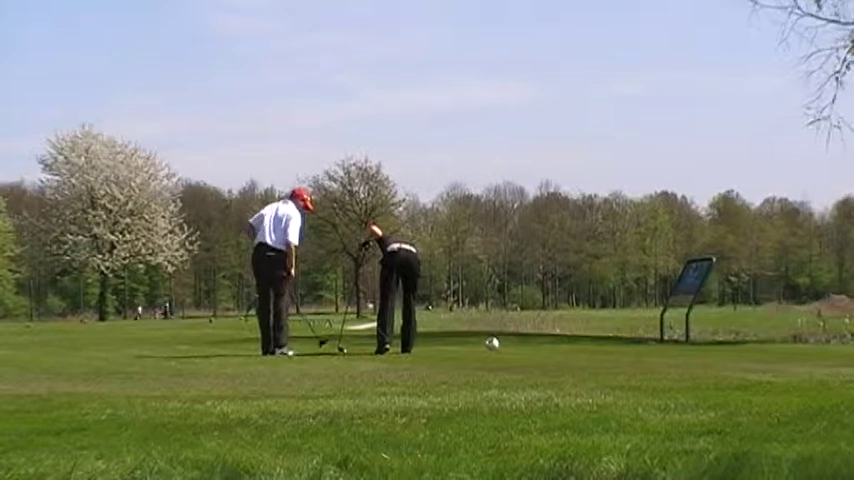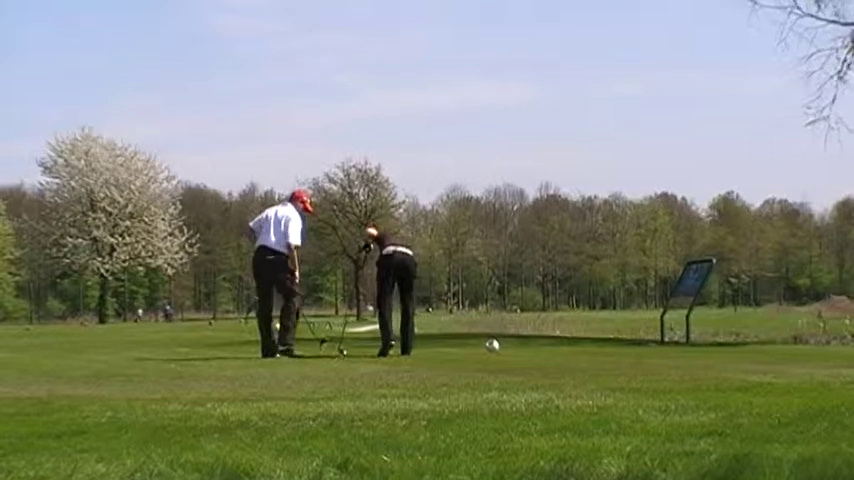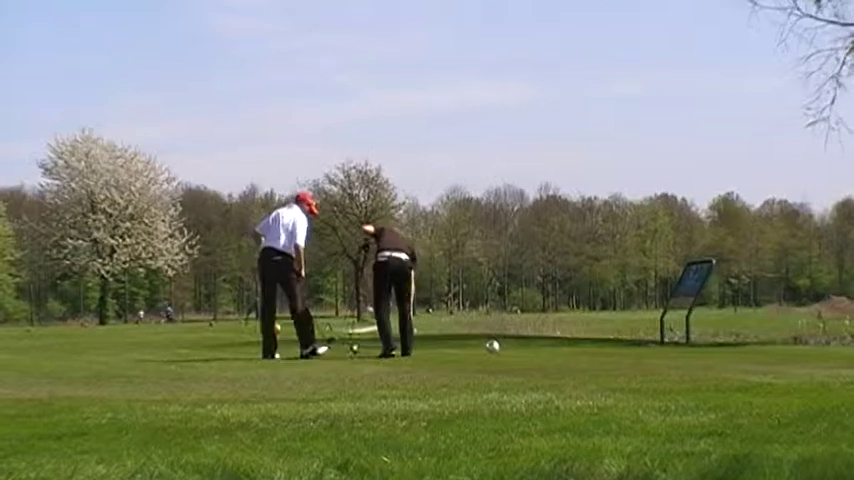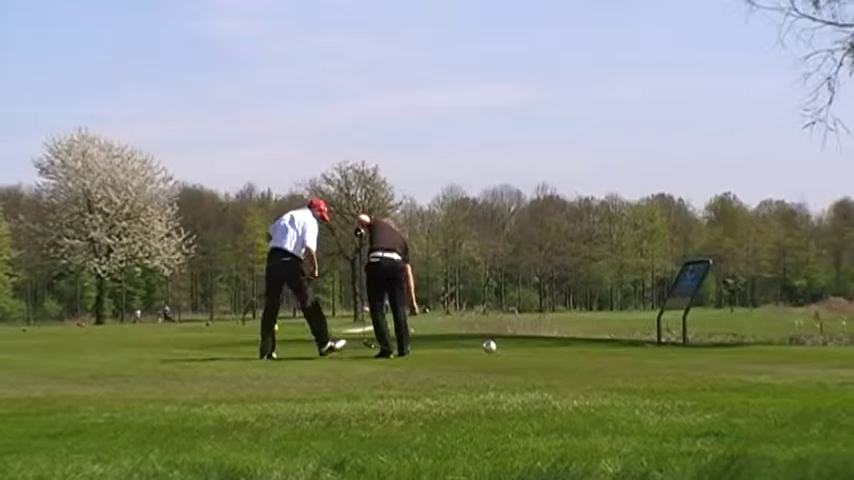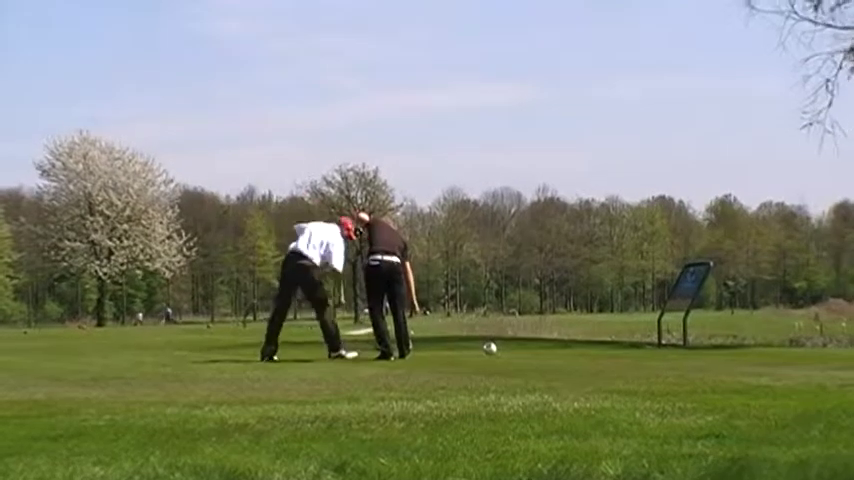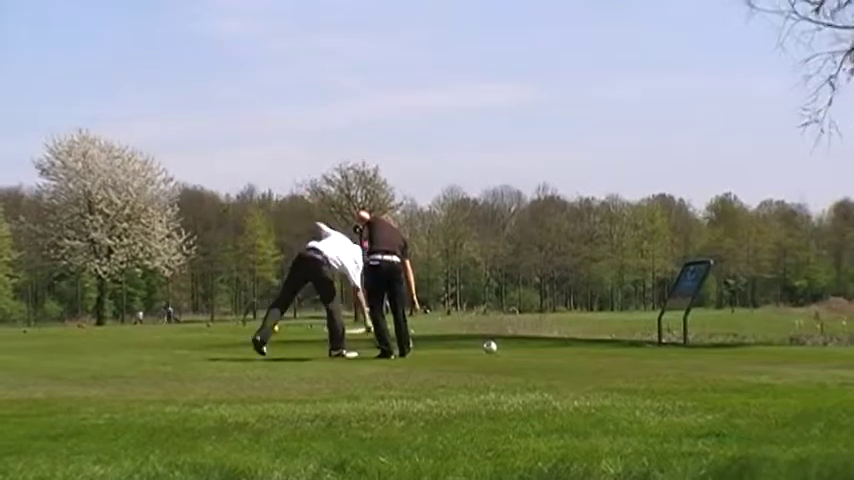
dt=0.2s
person 1, frame 1
left shoulder: (270, 207)
right shoulder: (294, 214)
left elbow: (250, 226)
right elbow: (290, 243)
right wrist: (291, 267)
left hip: (258, 253)
right hip: (276, 256)
left knee: (264, 299)
right knee: (281, 299)
left ankle: (267, 347)
right ankle: (279, 346)
person 1, frame 2
left shoulder: (270, 211)
right shoulder: (294, 216)
left elbow: (251, 229)
right elbow: (291, 245)
right wrist: (296, 268)
left hip: (259, 257)
right hip: (277, 259)
left knee: (264, 303)
right knee: (291, 298)
left ankle: (268, 349)
right ankle: (285, 343)
person 1, frame 3
left shoulder: (276, 213)
right shoulder: (299, 217)
left elbow: (257, 232)
right elbow: (298, 245)
right wrist: (301, 268)
left hip: (265, 258)
right hip: (283, 260)
left knee: (267, 305)
right knee: (297, 302)
left ankle: (269, 351)
right ankle: (307, 347)
person 1, frame 4
left shoulder: (287, 215)
right shoulder: (310, 221)
left elbow: (270, 234)
right elbow: (309, 247)
right wrist: (315, 268)
left hip: (273, 258)
right hip: (290, 262)
left knee: (271, 305)
right knee: (308, 301)
left ankle: (266, 350)
right ankle: (324, 343)
person 1, frame 5
left shoulder: (315, 225)
right shoulder: (337, 239)
left elbow: (296, 228)
right elbow: (336, 267)
left hip: (289, 261)
right hip: (307, 267)
left knee: (280, 307)
right knee: (322, 306)
left ankle: (268, 352)
right ankle: (336, 349)
person 1, frame 6
left shoulder: (340, 239)
right shoulder: (355, 256)
left elbow: (320, 225)
right elbow: (357, 289)
right wrist: (366, 316)
left hip: (304, 256)
right hip: (320, 263)
left knee: (284, 298)
right knee: (332, 304)
left ankle: (262, 336)
right ankle: (337, 348)
person 2, frame 1
left shoulder: (386, 240)
left elbow: (373, 227)
left wrist: (370, 240)
left hip: (393, 254)
right hip: (412, 256)
left knee: (387, 301)
right knee: (409, 303)
left ankle: (384, 342)
right ankle: (407, 346)
person 2, frame 2
left shoulder: (385, 238)
left elbow: (370, 231)
left wrist: (370, 243)
left hip: (389, 257)
right hip: (408, 259)
left knee: (384, 303)
right knee: (408, 306)
left ankle: (388, 340)
right ankle: (407, 348)
person 2, frame 3
left shoulder: (385, 231)
right shoulder: (409, 245)
left elbow: (365, 228)
right elbow: (411, 282)
left wrist: (370, 239)
right wrist: (410, 308)
left hip: (384, 261)
right hip: (403, 263)
left knee: (381, 307)
right knee: (404, 308)
left ankle: (389, 347)
right ankle: (407, 349)
person 2, frame 4
left shoulder: (378, 224)
right shoulder: (401, 239)
left elbow: (361, 217)
right elbow: (408, 274)
left wrist: (360, 228)
right wrist: (413, 301)
left hip: (376, 262)
right hip: (396, 263)
left knee: (377, 308)
right knee: (399, 308)
left ankle: (386, 349)
right ankle: (403, 348)
person 2, frame 5
left shoulder: (376, 223)
right shoulder: (400, 238)
left elbow: (361, 216)
right elbow: (408, 271)
left wrist: (361, 227)
right wrist: (413, 299)
left hip: (375, 265)
right hip: (395, 266)
left knee: (376, 311)
right knee: (398, 311)
left ankle: (386, 351)
right ankle: (404, 350)
person 2, frame 6
left shoulder: (377, 222)
right shoulder: (400, 236)
left elbow: (362, 214)
right elbow: (407, 268)
left wrist: (361, 225)
right wrist: (413, 295)
left hip: (375, 265)
right hip: (394, 266)
left knee: (376, 310)
right knee: (398, 310)
left ankle: (386, 350)
right ankle: (404, 348)
